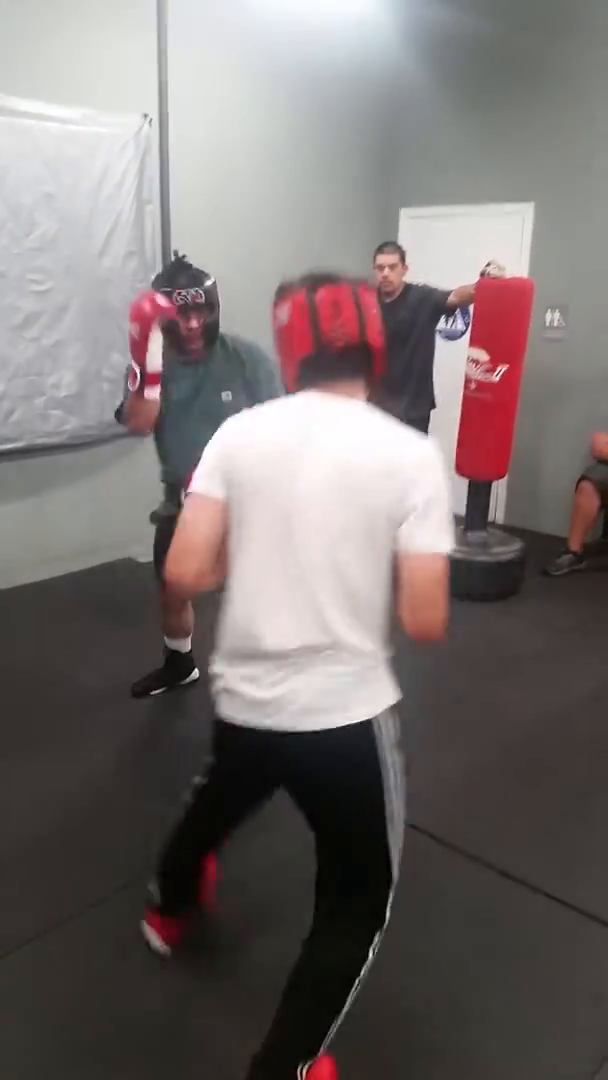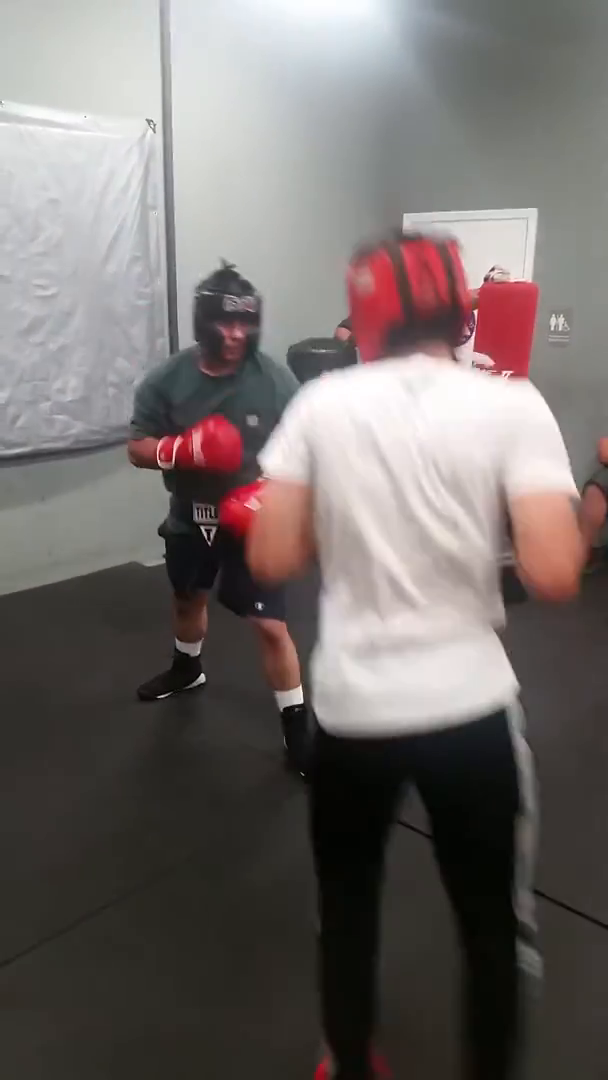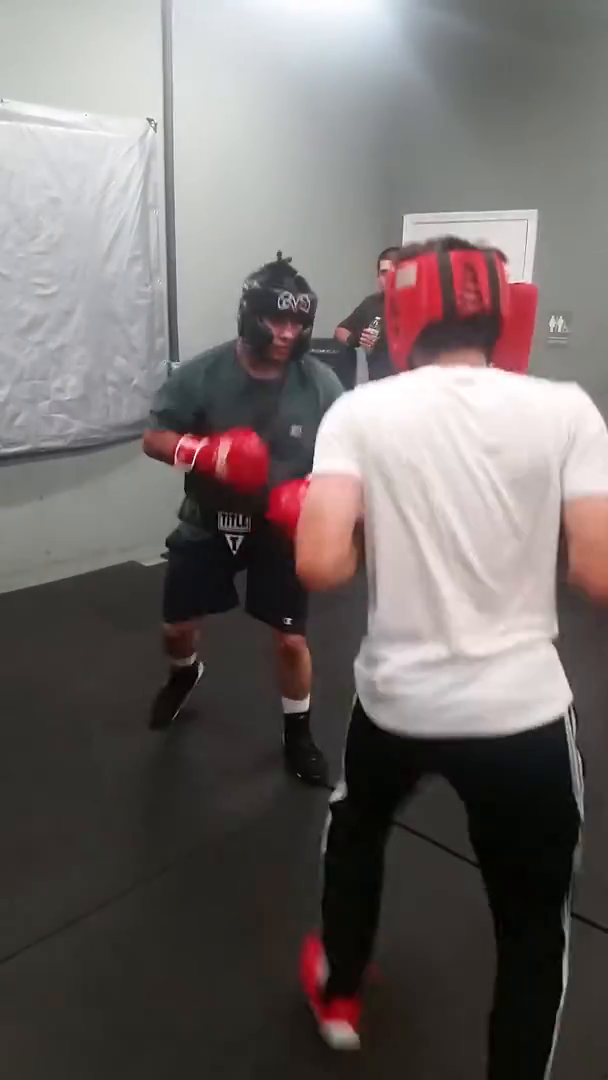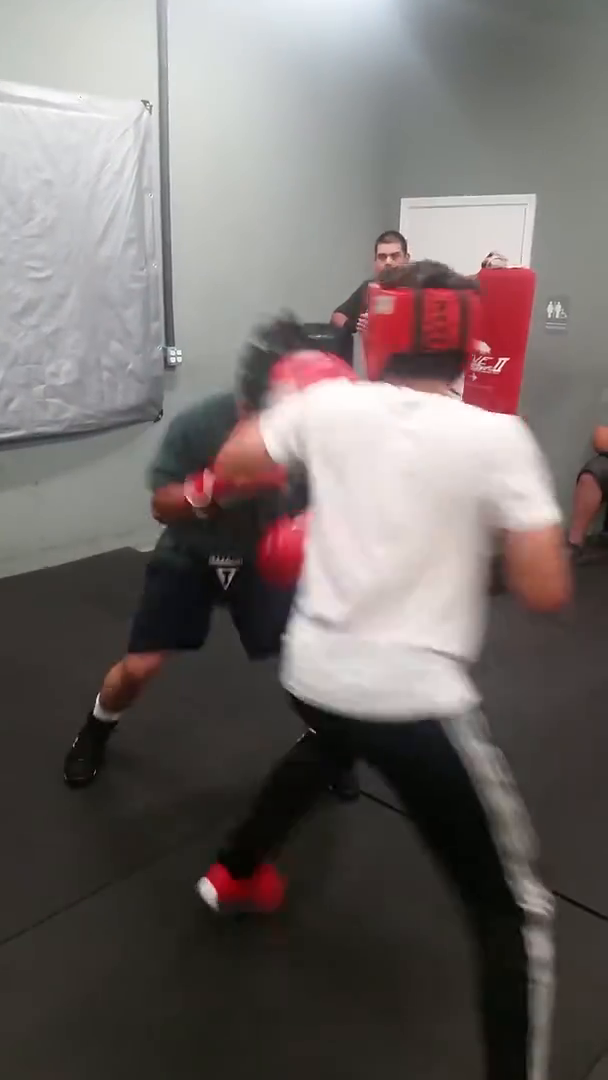
dt=0.3s
person 1, frame 1
left shoulder: (240, 434)
right shoulder: (410, 455)
left elbow: (185, 576)
right elbow: (425, 622)
left hip: (245, 704)
right hip: (346, 718)
left knee: (215, 805)
right knee: (356, 908)
left ankle: (168, 911)
person 1, frame 2
left shoulder: (319, 406)
right shoulder: (513, 409)
left elbow: (270, 560)
right elbow: (554, 576)
right wrist: (477, 527)
left hip: (351, 710)
right hip: (468, 709)
left knee: (346, 886)
right knee: (495, 926)
person 1, frame 3
left shoulder: (361, 411)
left elbow: (319, 567)
left wrist: (390, 532)
left hip: (397, 699)
right hip: (521, 712)
left knee: (358, 814)
right knee: (534, 922)
left ankle: (339, 991)
person 1, frame 4
left shoulder: (334, 403)
right shoulder: (497, 436)
left elbow: (234, 464)
right elbow: (548, 592)
left wrist: (297, 392)
left hip: (315, 675)
right hip: (416, 699)
left knee: (319, 752)
right knee: (513, 911)
left ankle: (233, 873)
person 2, frame 1
left shoulder: (246, 359)
right shoulder: (154, 361)
right elbow: (137, 424)
right wrist: (145, 356)
right hip: (182, 504)
right knee: (172, 591)
right ankle: (178, 665)
person 2, frame 2
left shoulder: (274, 379)
right shoulder: (167, 380)
right elbow: (138, 448)
right wrist: (183, 449)
right hip: (190, 518)
left knee: (270, 626)
right knee: (187, 598)
left ankle: (296, 725)
right ankle: (187, 667)
person 2, frame 3
left shoulder: (319, 385)
right shoulder: (200, 374)
right elbow: (155, 441)
right wrist: (206, 455)
left hip: (280, 527)
right hip: (207, 524)
left knee: (290, 641)
right knee: (178, 626)
left ankle: (297, 731)
right ankle: (184, 672)
person 2, frame 4
right shoulder: (198, 423)
right elbow: (162, 504)
right wrist: (218, 485)
left hip: (262, 562)
right hip: (188, 557)
right knee: (140, 666)
right ankle: (95, 732)
